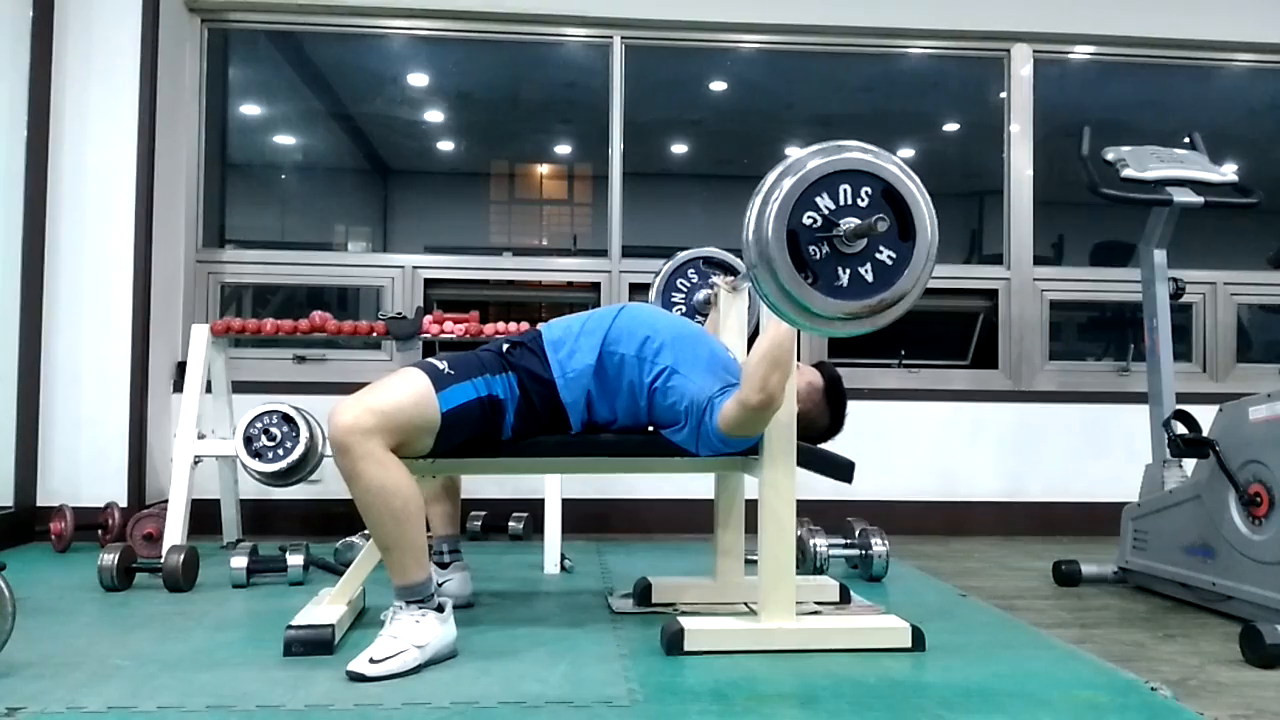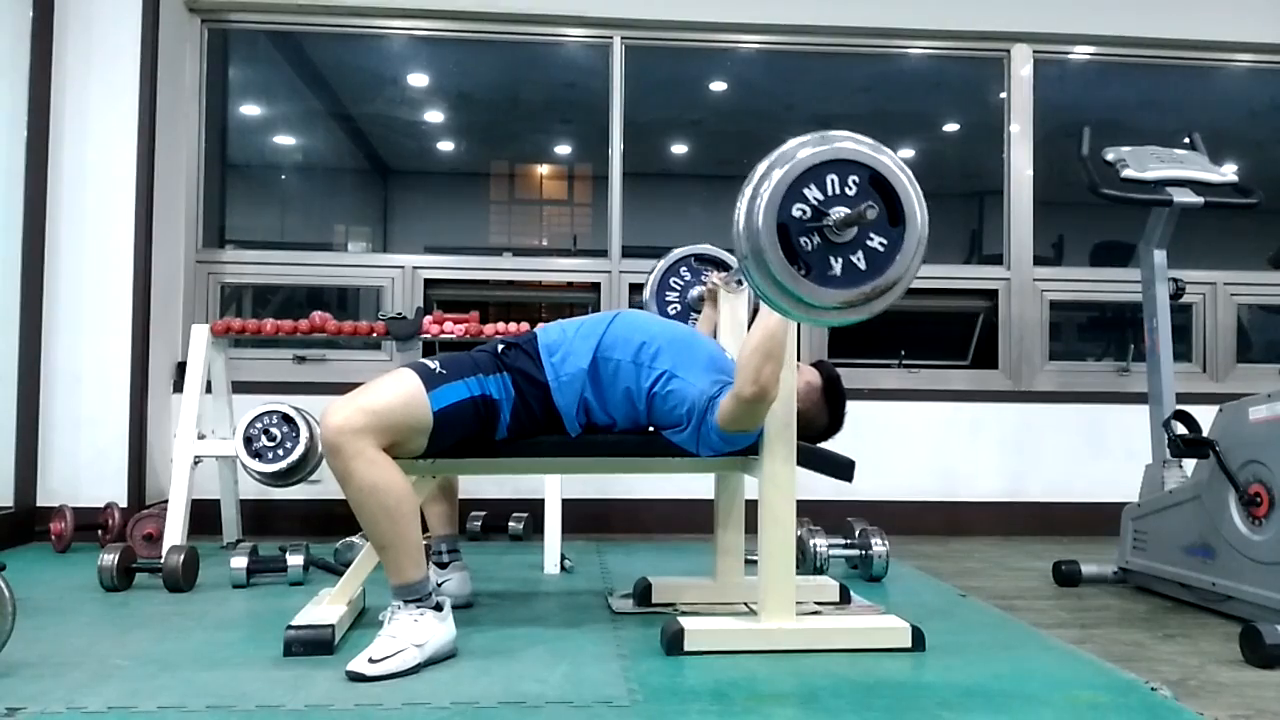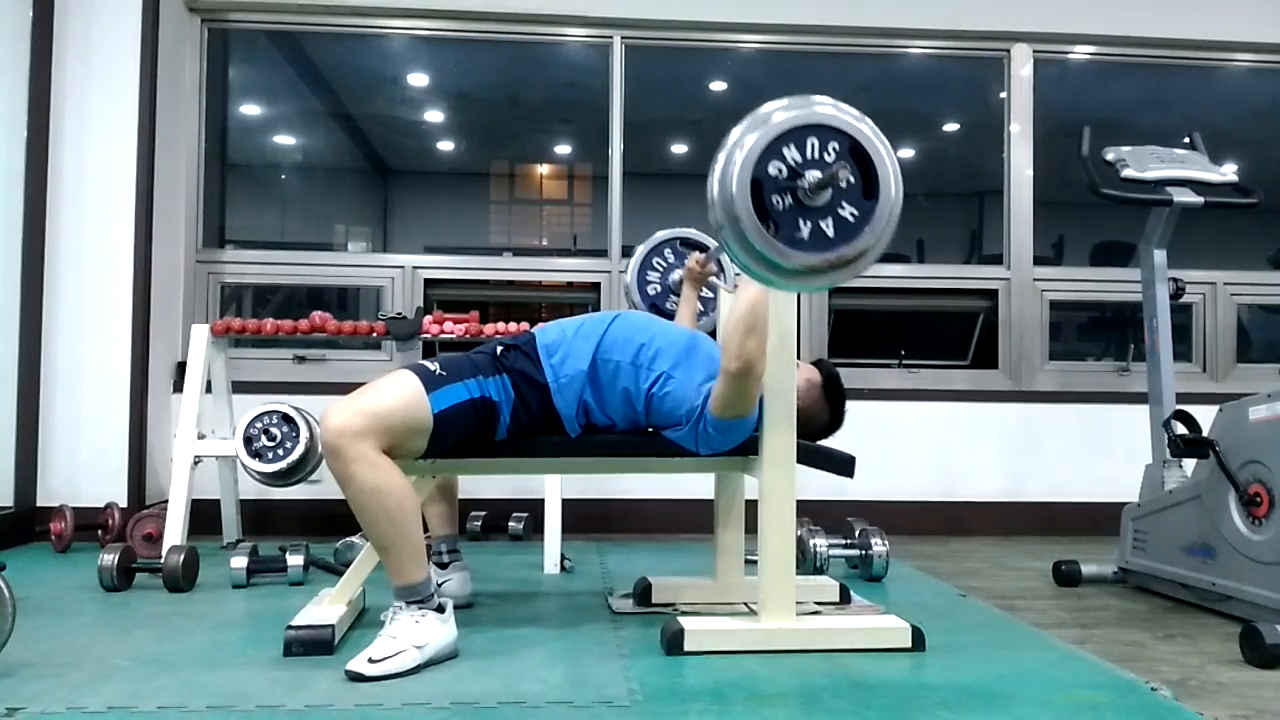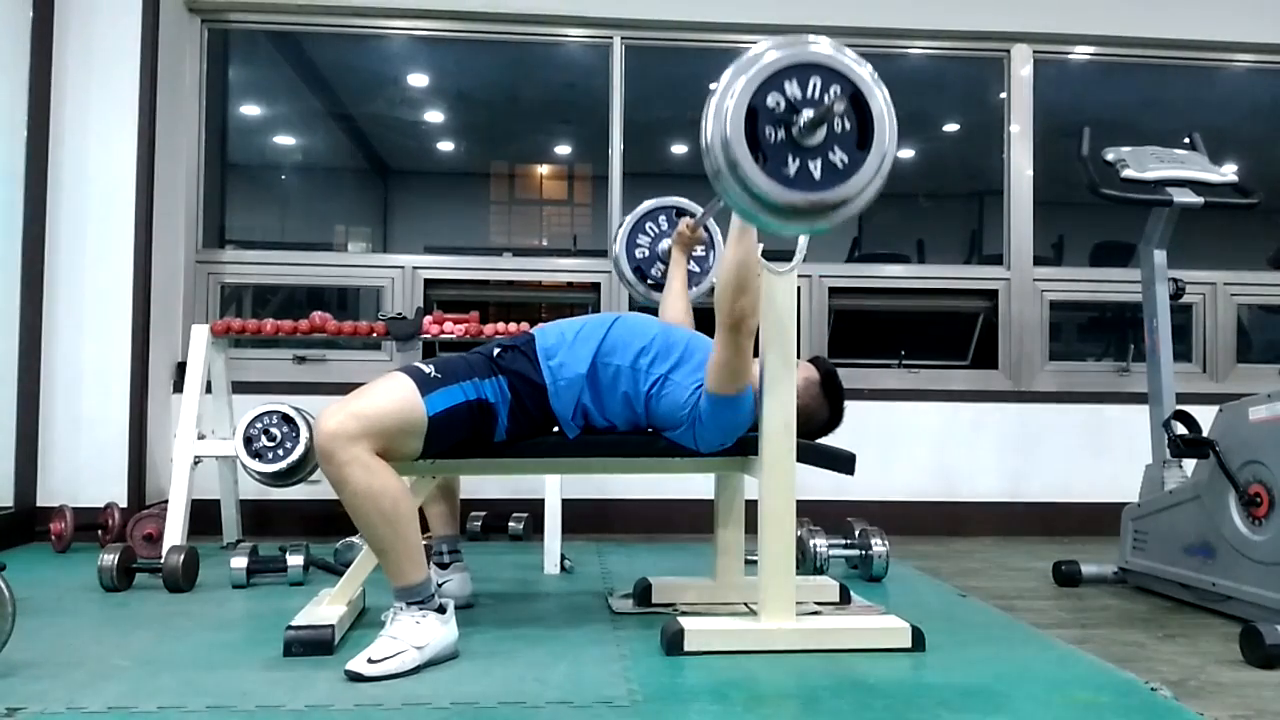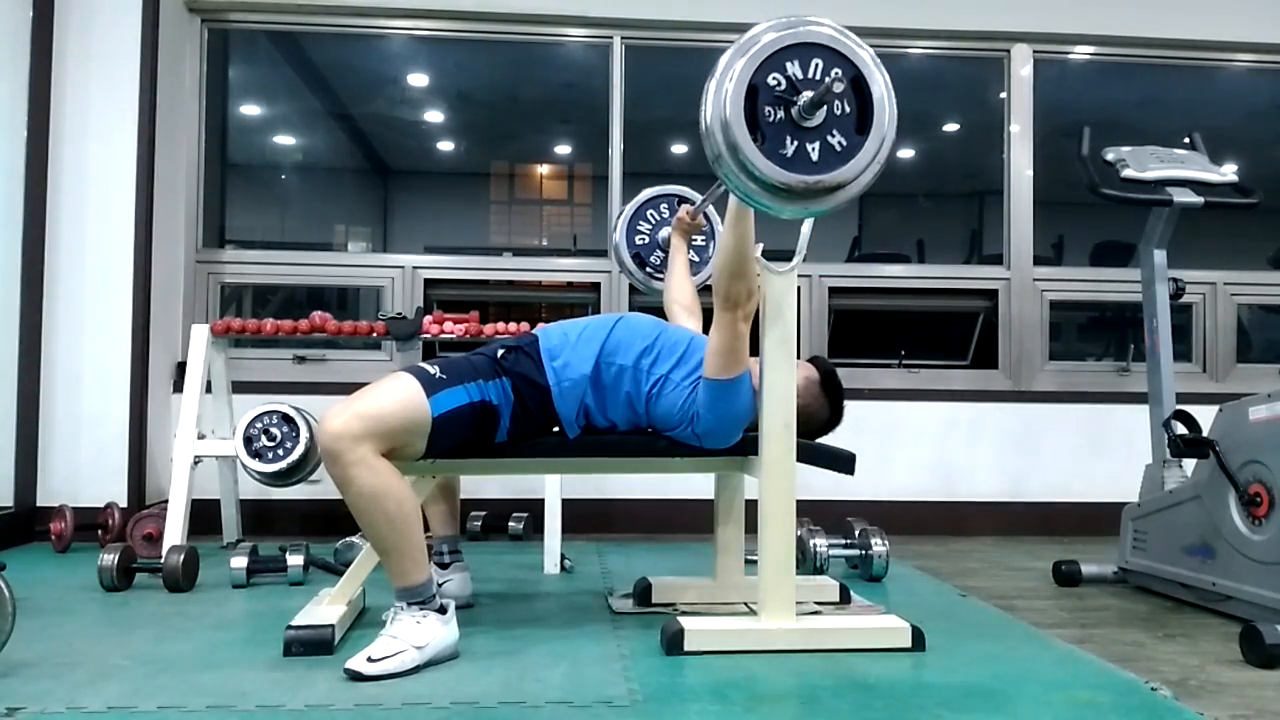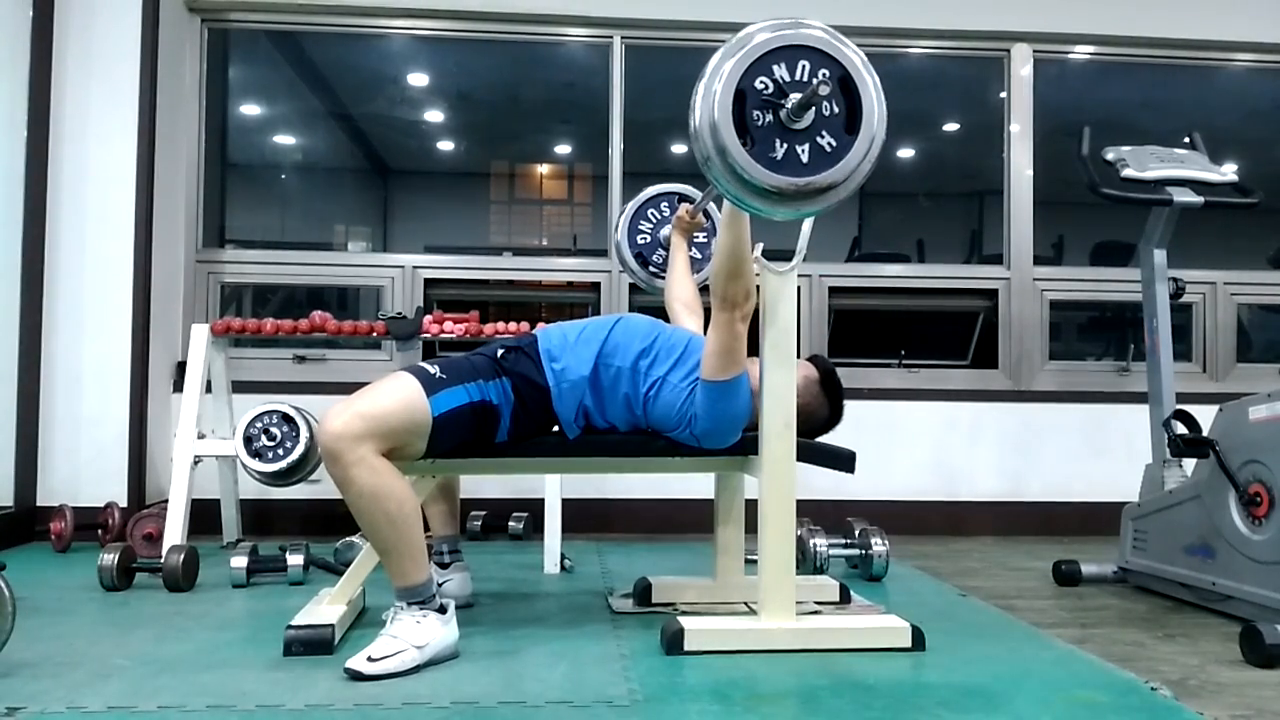
dt=0.3s
person 1, frame 1
left shoulder: (731, 416)
right shoulder: (730, 382)
left elbow: (761, 395)
right wrist: (722, 306)
left knee: (354, 425)
left ankle: (422, 614)
right ankle: (445, 567)
person 1, frame 2
left shoulder: (730, 415)
right shoulder: (725, 379)
left elbow: (754, 386)
right wrist: (714, 304)
left knee: (347, 427)
left ankle: (421, 613)
right ankle: (444, 566)
person 1, frame 3
left shoulder: (733, 414)
right shoulder: (722, 386)
left elbow: (741, 360)
right elbow: (679, 353)
right wrist: (690, 286)
left knee: (347, 429)
left ankle: (423, 613)
right ankle: (444, 567)
person 1, frame 4
left shoulder: (726, 414)
right shoulder: (715, 374)
left elbow: (736, 318)
right elbow: (673, 330)
left wrist: (748, 212)
right wrist: (680, 253)
left knee: (341, 432)
left ankle: (422, 613)
right ankle: (444, 566)
person 1, frame 5
left shoulder: (722, 412)
right shoulder: (717, 369)
left elbow: (735, 305)
right elbow: (684, 310)
right wrist: (679, 239)
left knee: (345, 433)
left ankle: (423, 613)
right ankle: (444, 566)
person 1, frame 6
left shoulder: (722, 412)
right shoulder: (720, 371)
left elbow: (733, 305)
right elbow: (685, 308)
right wrist: (680, 239)
left knee: (344, 433)
left ankle: (424, 613)
right ankle: (444, 566)
